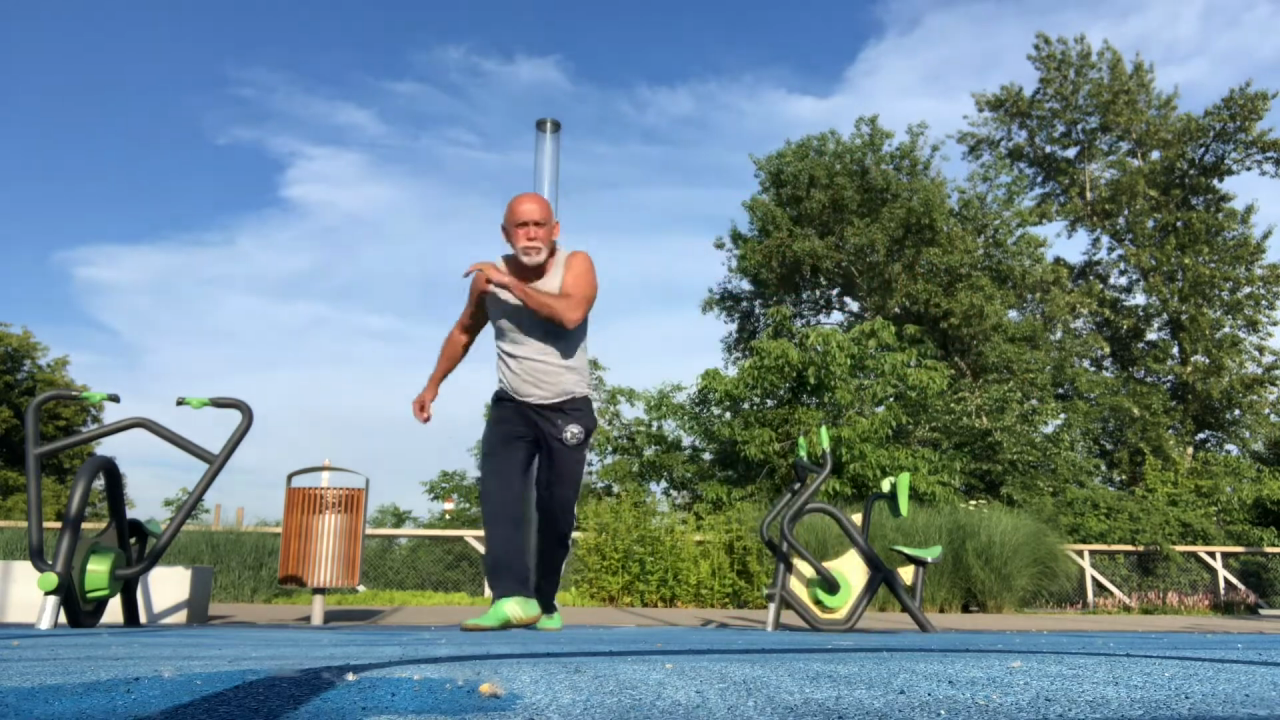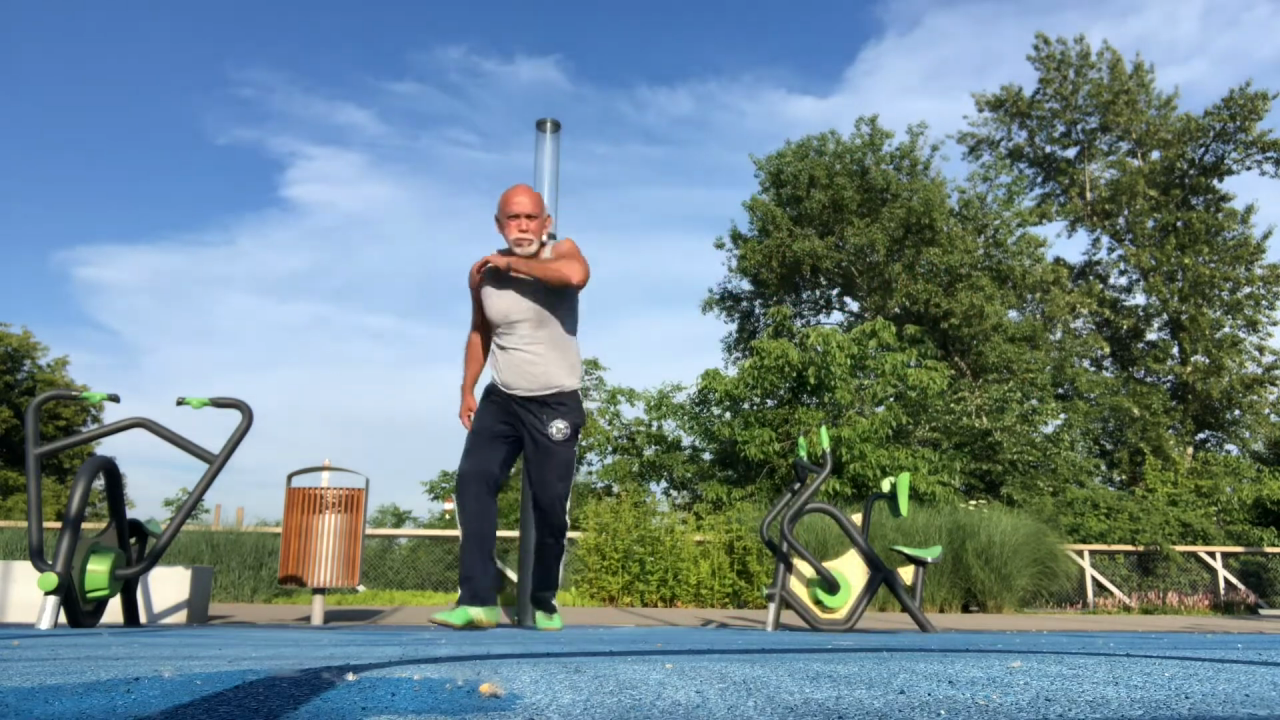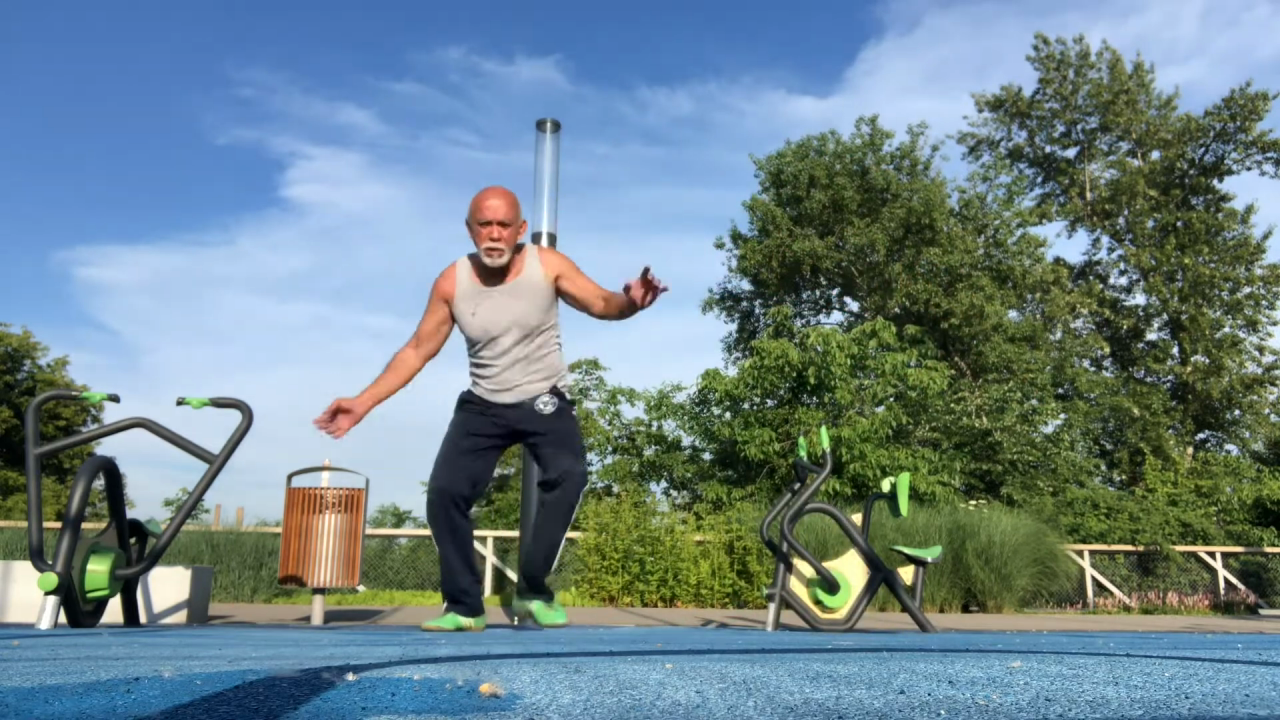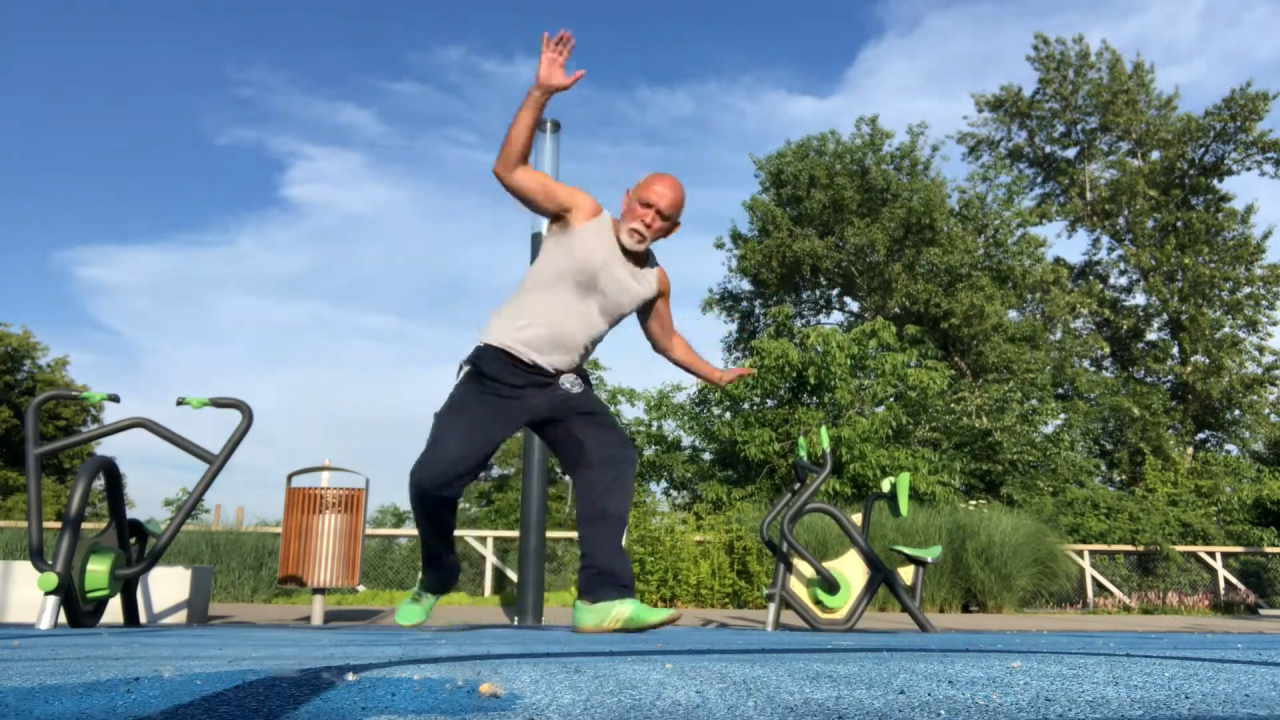
dt=0.4s
person 1, frame 1
left shoulder: (576, 264)
right shoulder: (486, 277)
left elbow: (571, 316)
right elbow: (463, 332)
left wrist: (510, 284)
right wrist: (431, 386)
left hip: (566, 409)
right hip: (512, 405)
left knee: (558, 515)
right knee: (498, 482)
left ankle: (543, 600)
right ankle: (513, 599)
person 1, frame 2
left shoulder: (560, 255)
right shoulder: (482, 272)
left elbow: (578, 275)
left wrist: (510, 263)
right wrist: (466, 389)
left hip: (556, 404)
right hip: (501, 400)
left knee: (550, 511)
right knee: (473, 480)
left ankle: (543, 603)
right ankle: (477, 601)
person 1, frame 3
left shoulder: (549, 266)
right shoulder: (452, 281)
left elbow: (606, 306)
right elbow: (418, 349)
left wrist: (634, 300)
right wrist: (363, 402)
left hip: (543, 401)
right hip: (483, 405)
left knee: (568, 472)
right knee: (445, 492)
left ankle: (533, 592)
right ankle: (465, 606)
person 1, frame 4
left shoulder: (654, 281)
right shoulder: (579, 212)
left elbow: (666, 340)
right elbow: (508, 169)
left wrist: (718, 374)
right wrist: (539, 93)
left hip: (561, 385)
right hip: (497, 371)
left knee: (609, 460)
right knee: (436, 476)
left ankle: (603, 599)
right ankle: (435, 582)
